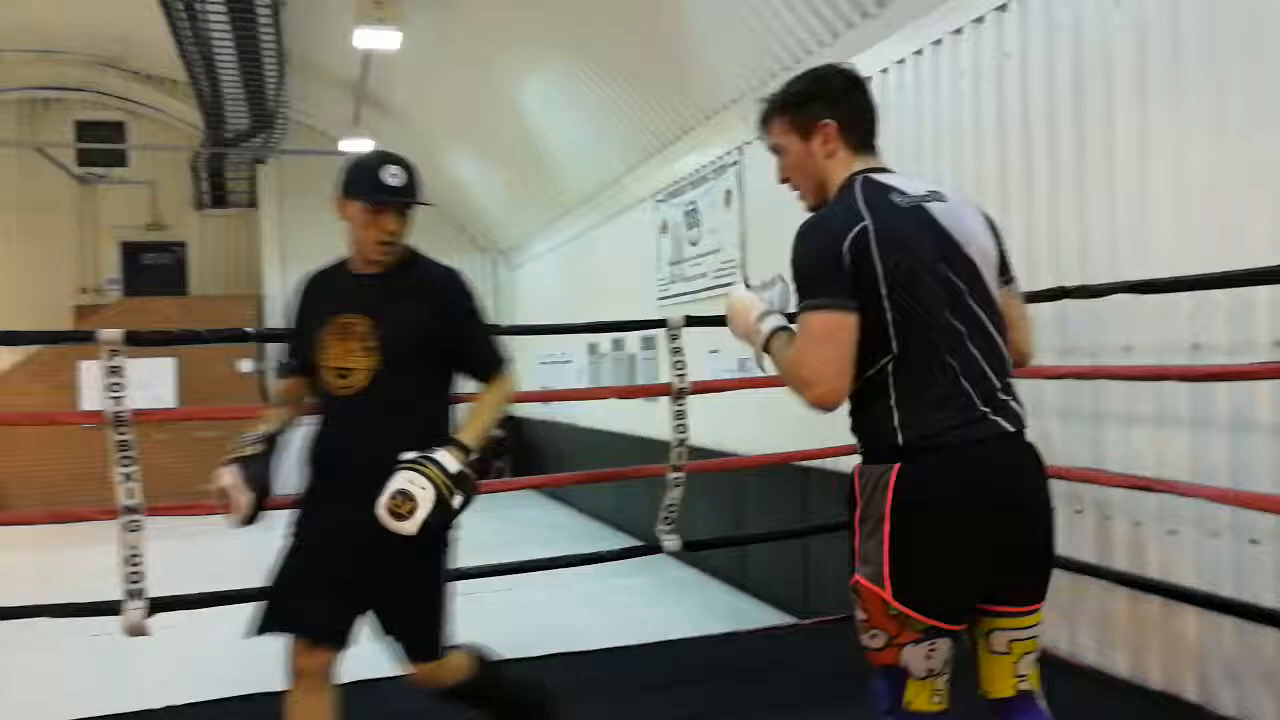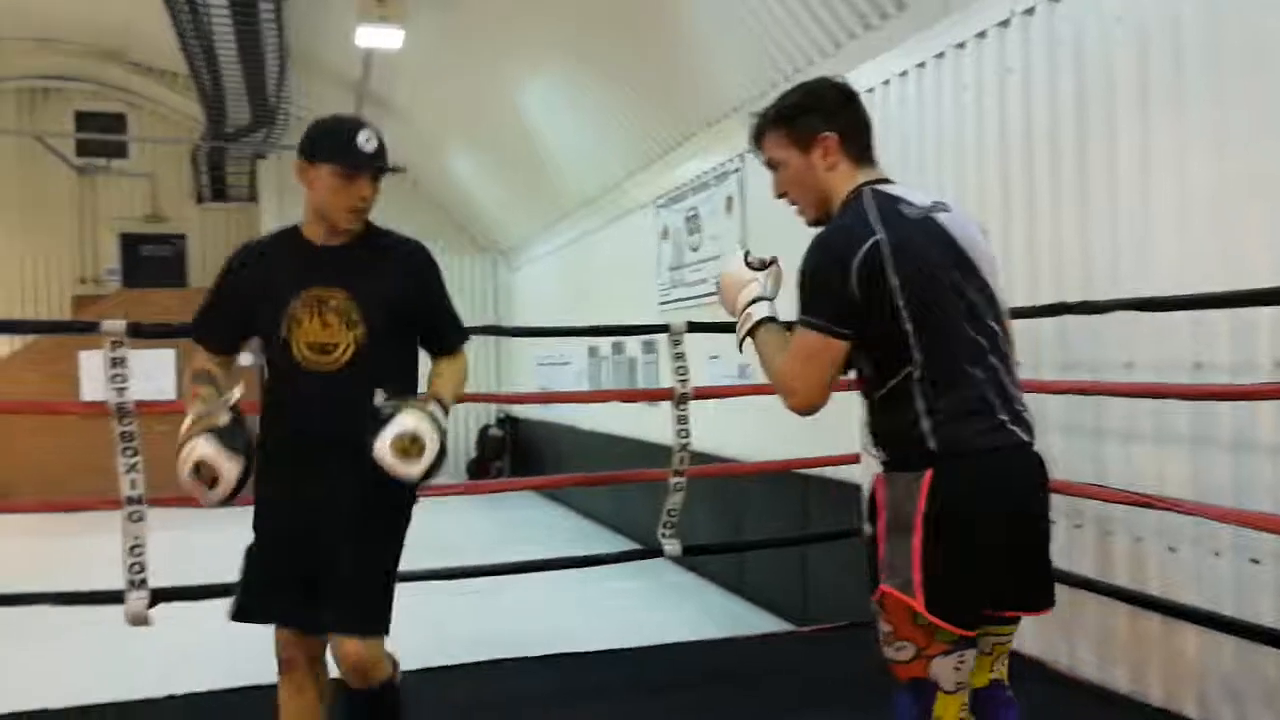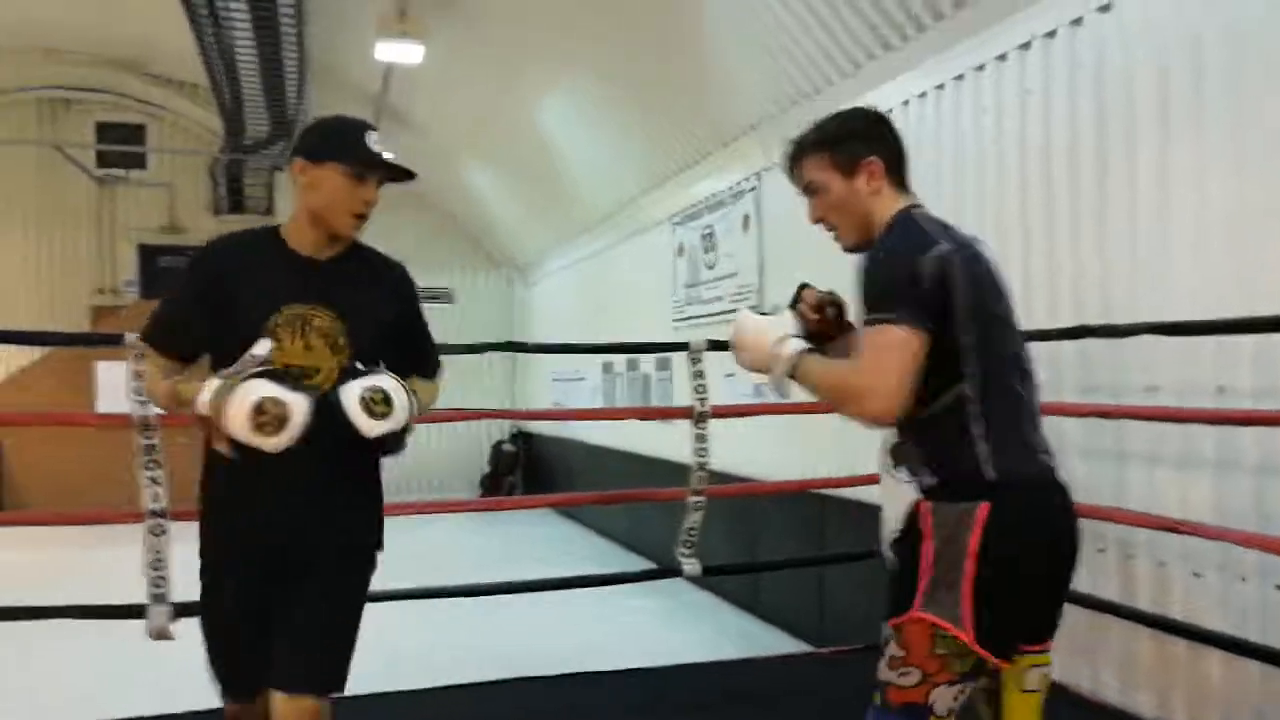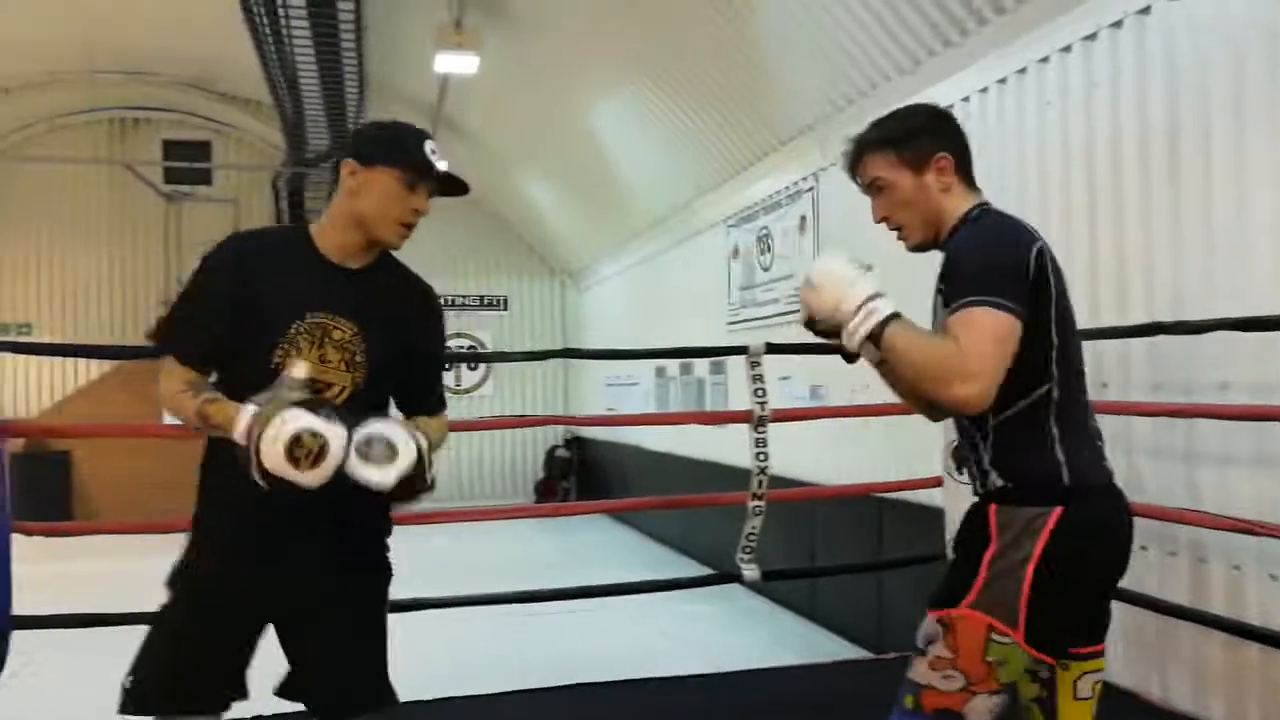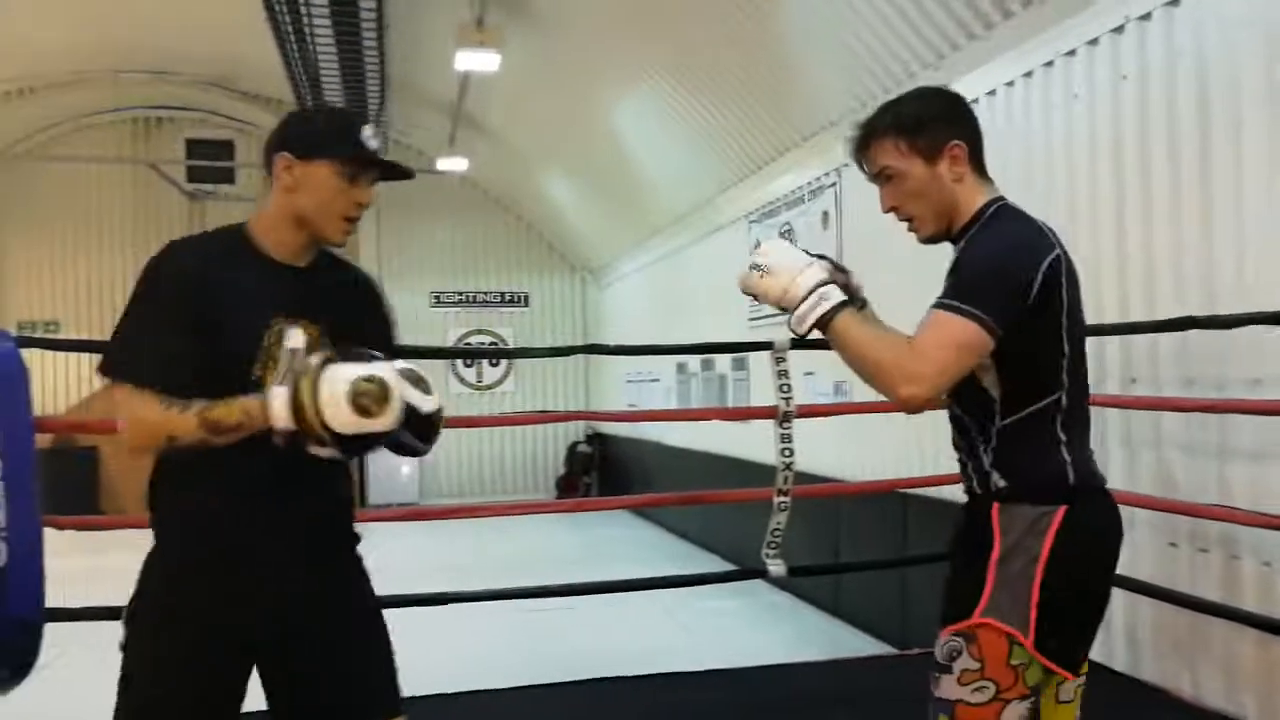
dt=0.2s
person 1, frame 1
left shoulder: (830, 232)
right shoulder: (966, 212)
left elbow: (823, 387)
right elbow: (1019, 348)
left wrist: (765, 327)
left hip: (921, 482)
right hip: (1011, 469)
person 1, frame 2
left shoulder: (842, 243)
right shoulder: (950, 219)
left elbow: (802, 393)
left wrist: (754, 307)
left hip: (942, 490)
right hip: (1016, 475)
person 1, frame 3
left shoulder: (902, 252)
right shoulder: (952, 247)
left elbow: (883, 401)
left wrist: (783, 351)
left hip: (977, 518)
right hip: (1034, 511)
person 1, frame 4
left shoulder: (988, 247)
right shoulder: (998, 249)
left elbow: (964, 384)
right elbow: (939, 398)
left wrist: (867, 317)
right wrist: (867, 329)
left hip: (1037, 523)
right hip: (1075, 519)
person 1, frame 5
left shoulder: (1006, 248)
right shoulder: (990, 251)
left elbow: (912, 384)
right elbow: (913, 369)
left wrist: (814, 299)
right wrist: (843, 306)
left hip: (1037, 524)
right hip: (1046, 520)
person 2, frame 1
left shoulder: (437, 288)
right shoulder: (322, 289)
left elbow: (498, 386)
left wrist: (451, 459)
right wrist: (257, 442)
left hip: (410, 507)
right hip: (330, 500)
left knee: (429, 663)
right knee: (309, 664)
person 2, frame 2
left shoulder: (405, 261)
right shoulder: (259, 263)
left elbow: (452, 357)
right elbow: (208, 357)
left wrist: (432, 410)
right wrist: (203, 418)
left hip: (372, 484)
right hip: (286, 485)
left knee: (358, 653)
right knee: (295, 648)
person 2, frame 3
left shoulder: (386, 282)
right shoulder: (225, 264)
left elbow: (424, 381)
right elbow: (160, 375)
left wrist: (398, 400)
right wrist: (212, 397)
left hip: (338, 526)
right hip: (239, 524)
person 2, frame 4
left shoulder: (412, 302)
right shoulder: (247, 262)
left elbow: (426, 418)
right elbow: (177, 384)
left wrist: (412, 452)
right wrist: (245, 424)
left hip: (347, 547)
right hip: (233, 536)
person 2, frame 5
left shoulder: (356, 294)
right shoulder: (187, 273)
left elbow: (366, 410)
right elbow: (138, 423)
left wrist: (402, 419)
right wrist: (273, 408)
left hip: (320, 556)
right hip: (201, 564)
